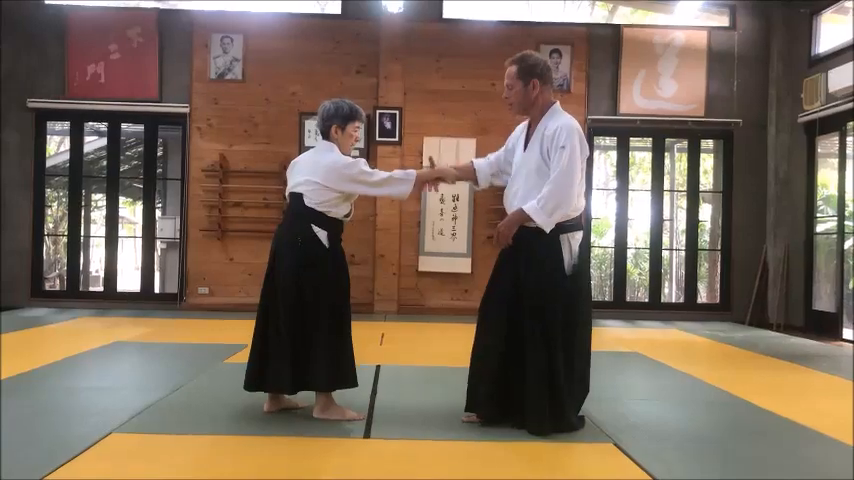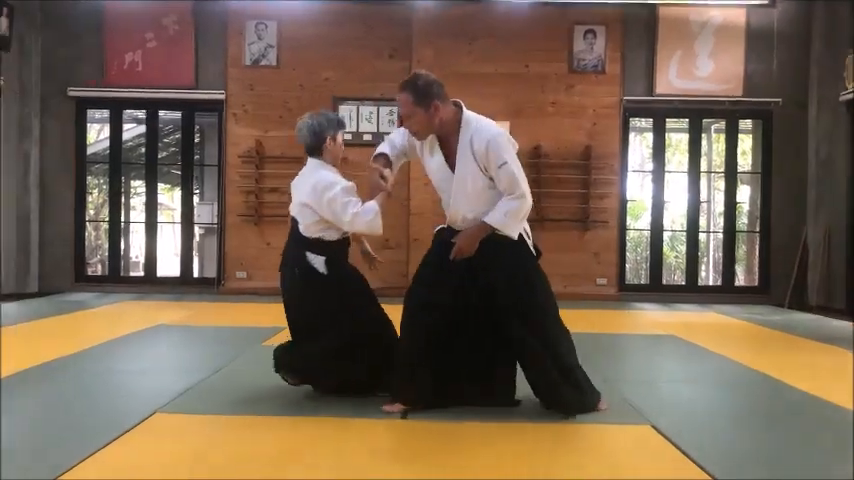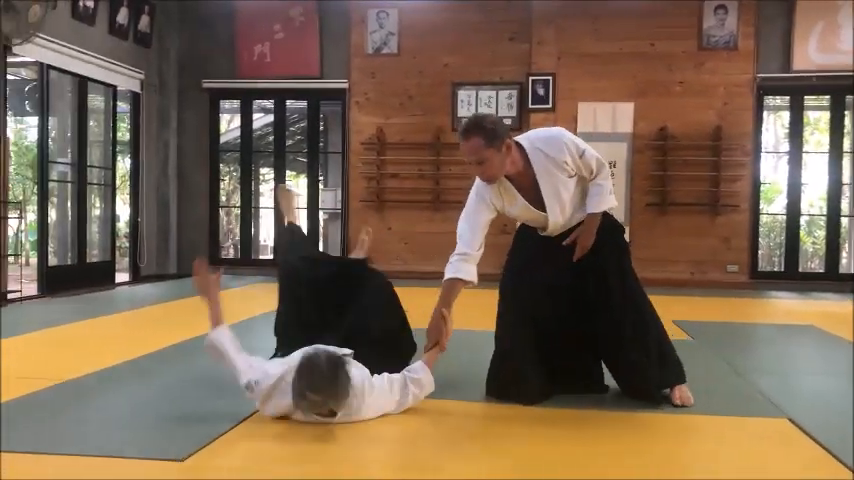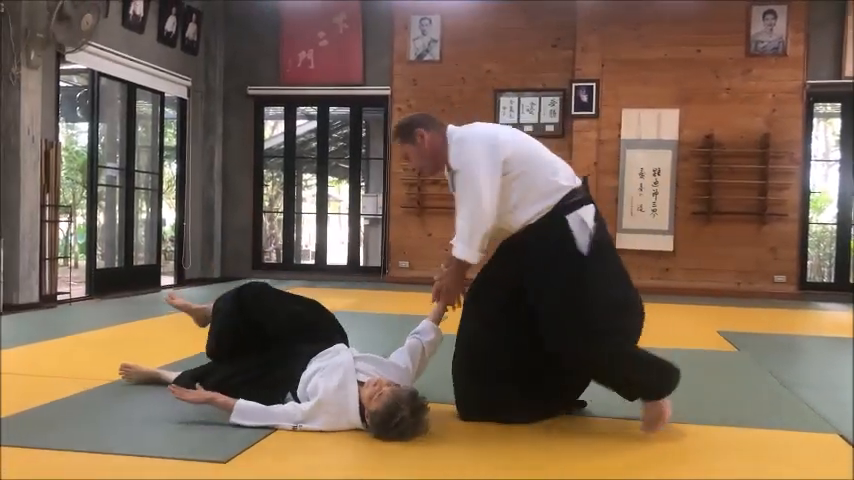
dt=0.7s
person 1, frame 1
left shoulder: (563, 129)
right shoulder: (524, 130)
left elbow: (560, 193)
right elbow: (495, 166)
left wrist: (515, 219)
right wrist: (451, 173)
left hip: (555, 246)
right hip: (524, 241)
left knee: (552, 334)
right knee: (498, 321)
left ankle: (556, 413)
right ankle: (495, 405)
person 1, frame 2
left shoulder: (488, 137)
right shoulder: (420, 134)
left elbow: (519, 198)
right elbow: (395, 142)
left wrist: (477, 233)
right wrist: (381, 163)
left hip: (501, 241)
right hip: (455, 237)
left knee: (533, 321)
right knee: (423, 309)
left ankle: (575, 395)
right ankle: (411, 393)
person 1, frame 3
left shoulder: (556, 143)
right shoulder: (485, 190)
left elbow: (599, 174)
right elbow: (466, 253)
left wrist: (592, 224)
right wrist: (440, 314)
left hip: (589, 229)
right hip: (538, 239)
left knee: (624, 304)
right knee: (518, 303)
left ankle: (670, 379)
right ankle: (523, 384)
person 1, frame 4
left shoulder: (468, 143)
right shoulder: (456, 162)
left elbow: (477, 217)
right elbow: (470, 229)
left wrist: (455, 274)
right wrist: (448, 275)
left hip: (566, 224)
right hip: (532, 234)
left knee: (581, 324)
right knee: (491, 308)
left ankle: (652, 387)
right ankle: (506, 403)
person 2, frame 1
left shoulder: (302, 161)
right shoulder: (340, 165)
right elbow: (387, 181)
right wrist: (436, 174)
left hip: (290, 240)
right hip: (315, 246)
left knee: (286, 317)
right knee: (324, 322)
left ankle: (275, 394)
right ankle: (324, 402)
person 2, frame 2
left shoulder: (309, 175)
right shoulder: (328, 182)
right elbow: (358, 220)
left wrist: (361, 244)
right wrist: (380, 195)
left hip: (302, 263)
right hip: (317, 267)
right knee: (355, 325)
person 2, frame 3
left shoulder: (274, 397)
right shoulder: (371, 398)
left elbow: (237, 359)
right elbow: (412, 385)
left wrist: (213, 302)
right wrist: (435, 350)
left knee: (302, 276)
person 2, frame 4
left shoulder: (335, 411)
right shoulder: (398, 375)
left elbow: (267, 415)
right elbow: (419, 343)
left wrist: (213, 398)
right wrist: (441, 306)
left hip: (295, 372)
right knee: (252, 299)
left ankle: (161, 376)
right ankle: (211, 313)
